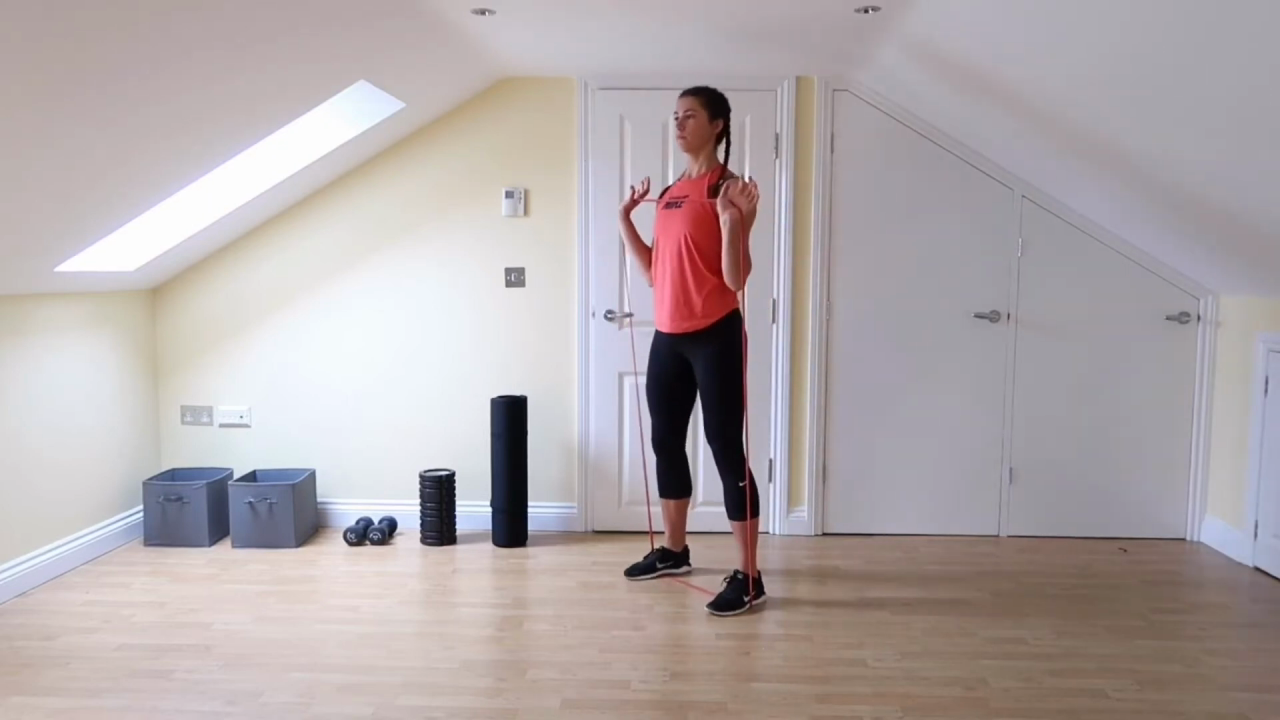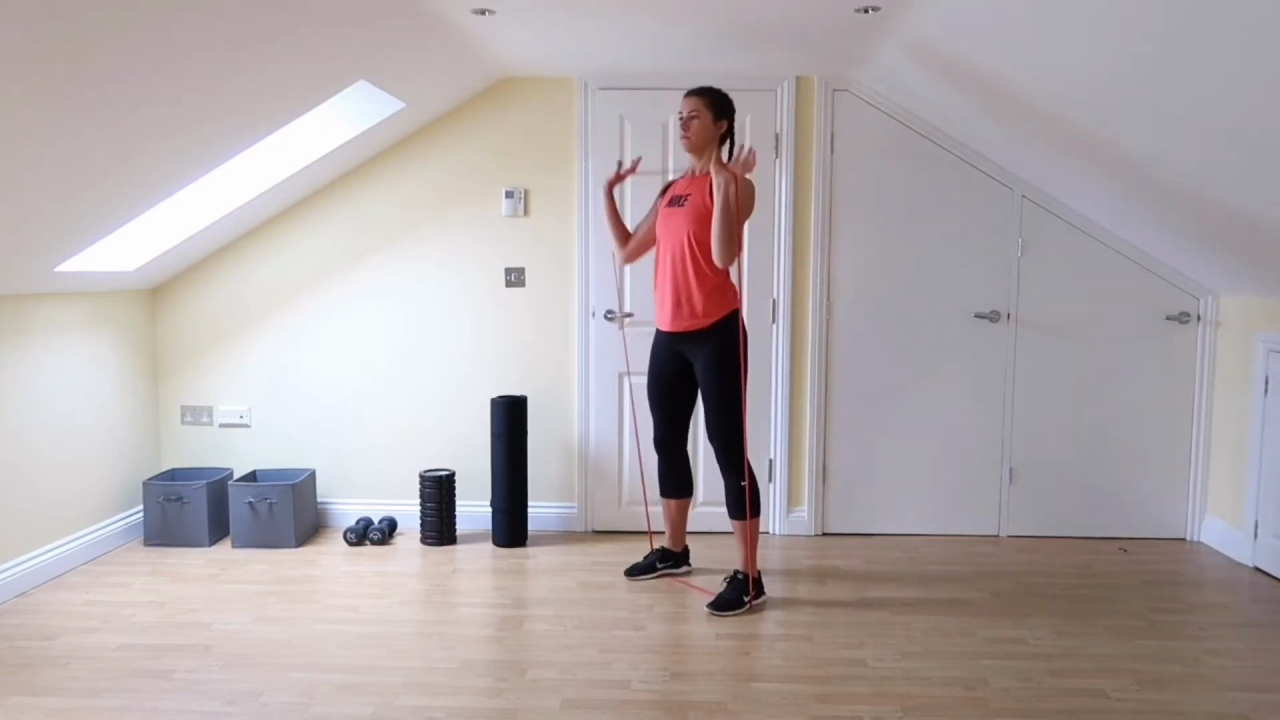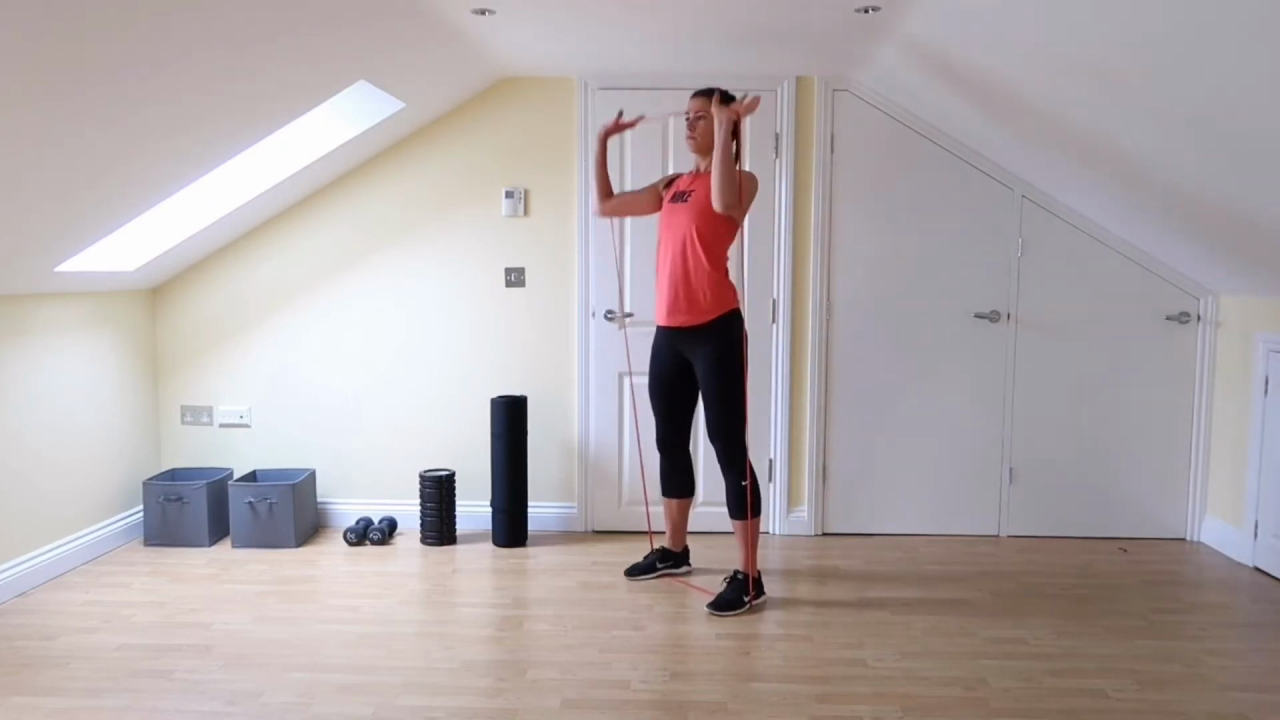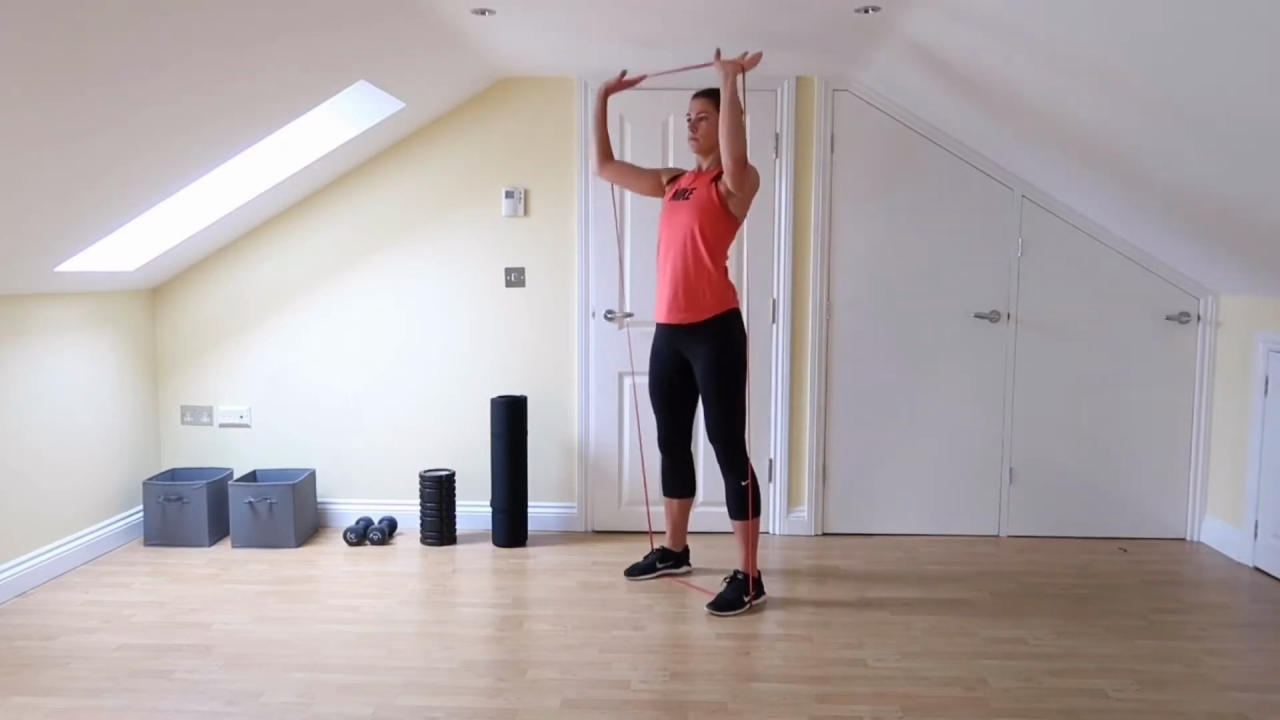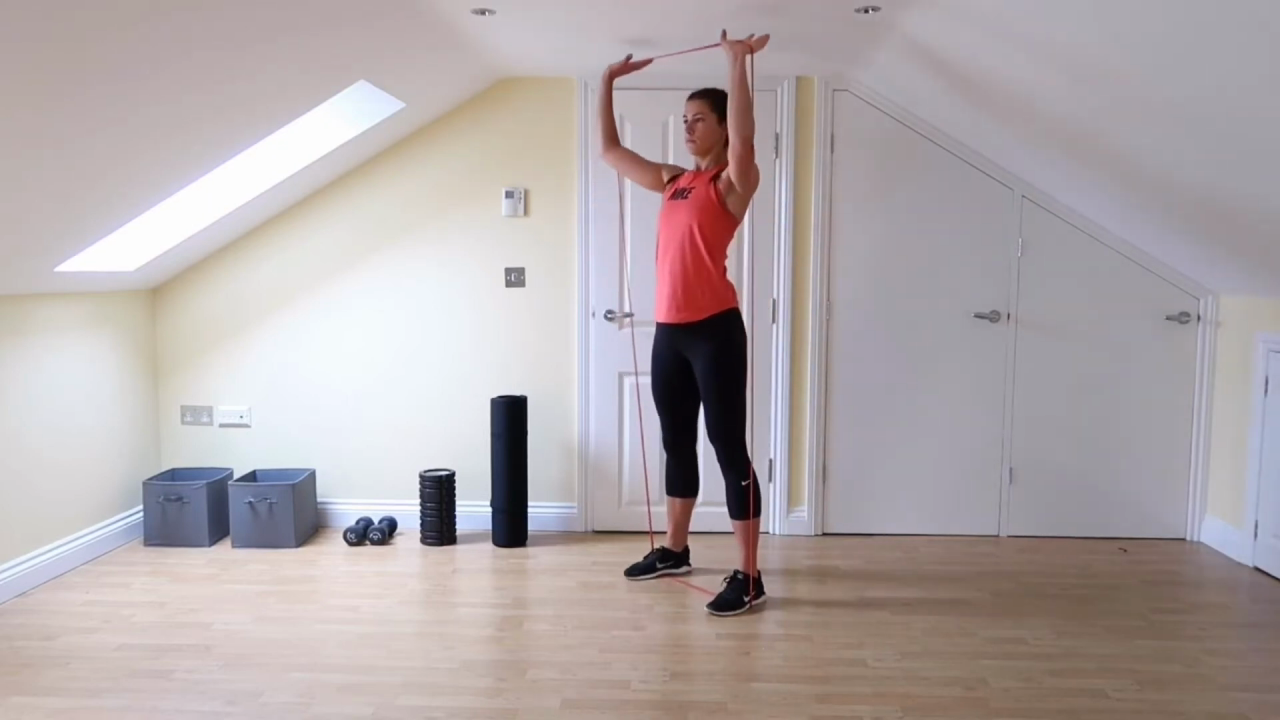
dt=0.2s
person 1, frame 1
left shoulder: (729, 188)
right shoulder: (669, 193)
left elbow: (736, 279)
left wrist: (732, 220)
right wrist: (624, 217)
left hip: (715, 335)
right hip: (668, 336)
left knee: (726, 450)
right knee: (666, 442)
left ankle: (748, 577)
right ankle: (674, 550)
person 1, frame 2
left shoulder: (732, 183)
right shoulder: (670, 191)
left elbow: (724, 257)
right elbow: (626, 252)
left wrist: (725, 185)
right wrist: (610, 192)
left hip: (716, 334)
right hip: (668, 335)
left knee: (727, 448)
right knee: (667, 442)
left ankle: (748, 576)
right ankle: (674, 549)
person 1, frame 3
left shoulder: (738, 179)
right shoulder: (671, 186)
left elbow: (723, 204)
right elbow: (605, 205)
left wrist: (725, 125)
right wrist: (604, 141)
left hip: (715, 331)
right hip: (670, 332)
left knee: (728, 447)
right knee: (669, 441)
left ankle: (749, 576)
right ankle: (674, 549)
person 1, frame 4
left shoulder: (738, 182)
right shoulder: (672, 182)
left elbow: (735, 161)
right elbow: (604, 167)
left wrist: (731, 83)
right wrist: (603, 99)
left hip: (715, 330)
right hip: (669, 330)
left knee: (728, 448)
right knee: (672, 442)
left ankle: (749, 577)
right ankle: (674, 549)
person 1, frame 5
left shoulder: (735, 181)
right shoulder: (671, 180)
left elbow: (743, 141)
right elbow: (609, 150)
left wrist: (738, 63)
right wrist: (609, 82)
left hip: (714, 330)
right hip: (670, 331)
left knee: (728, 448)
right knee: (676, 443)
left ankle: (748, 577)
right ankle: (674, 549)
